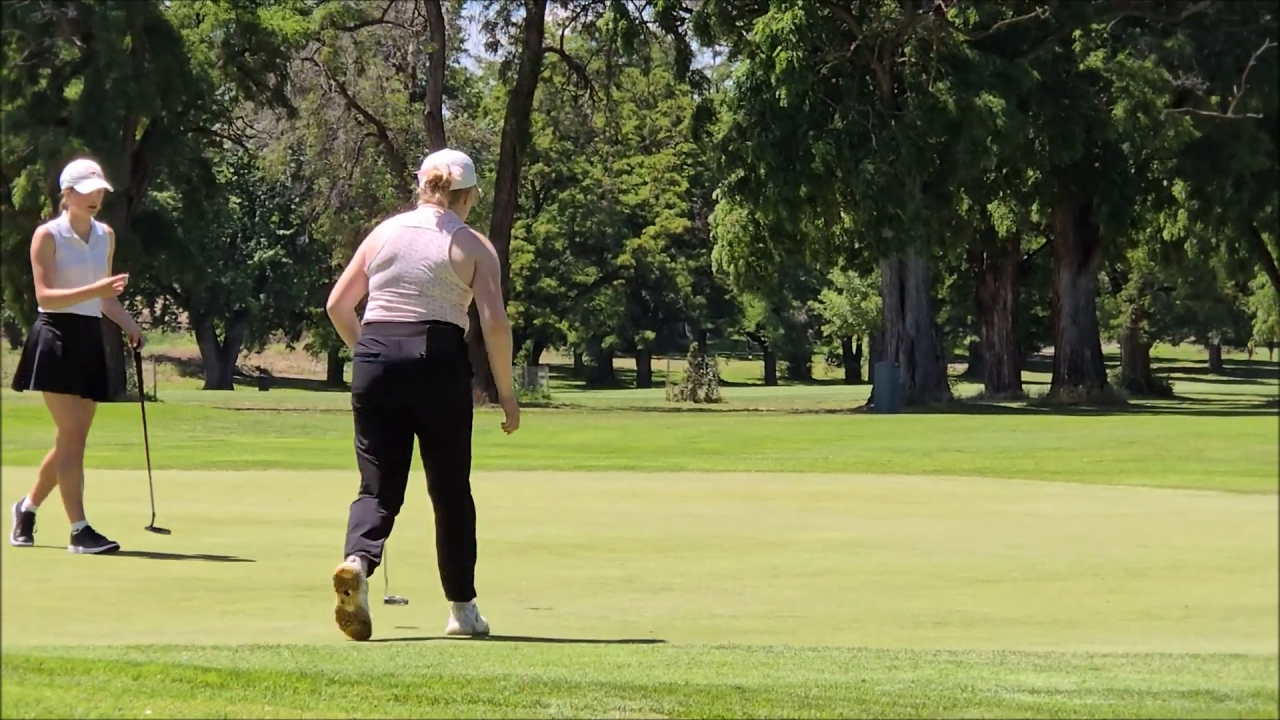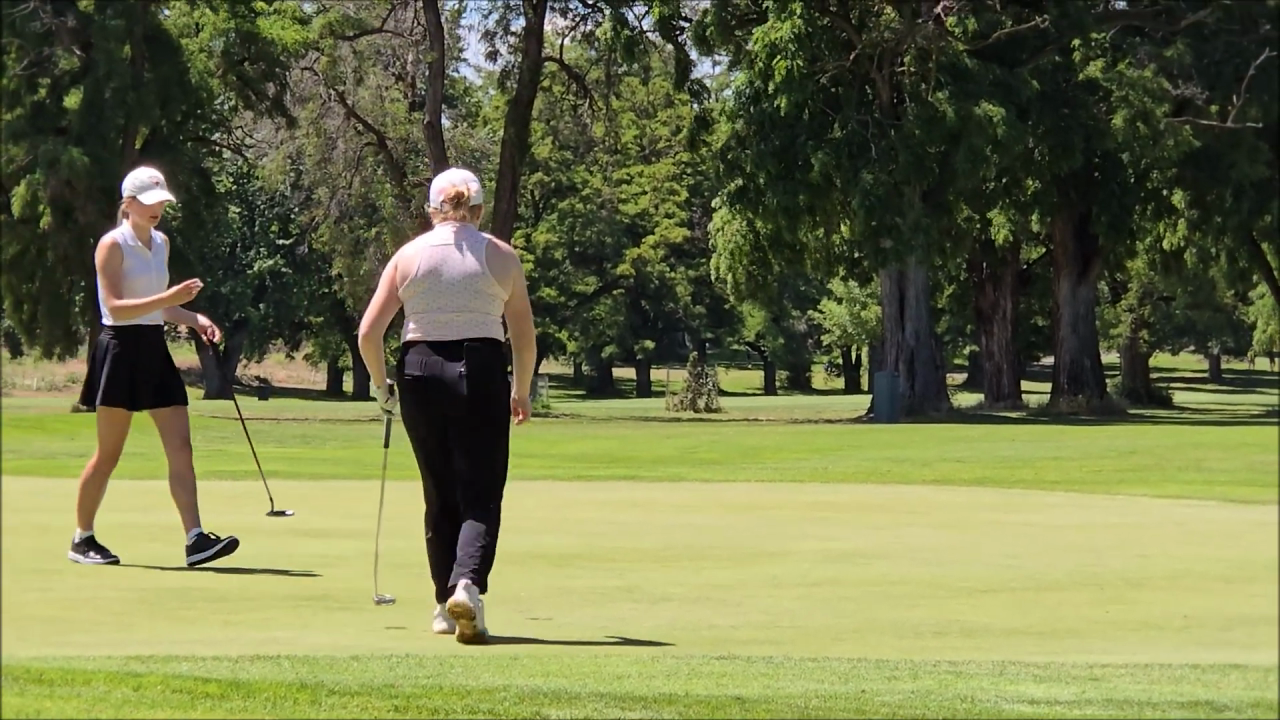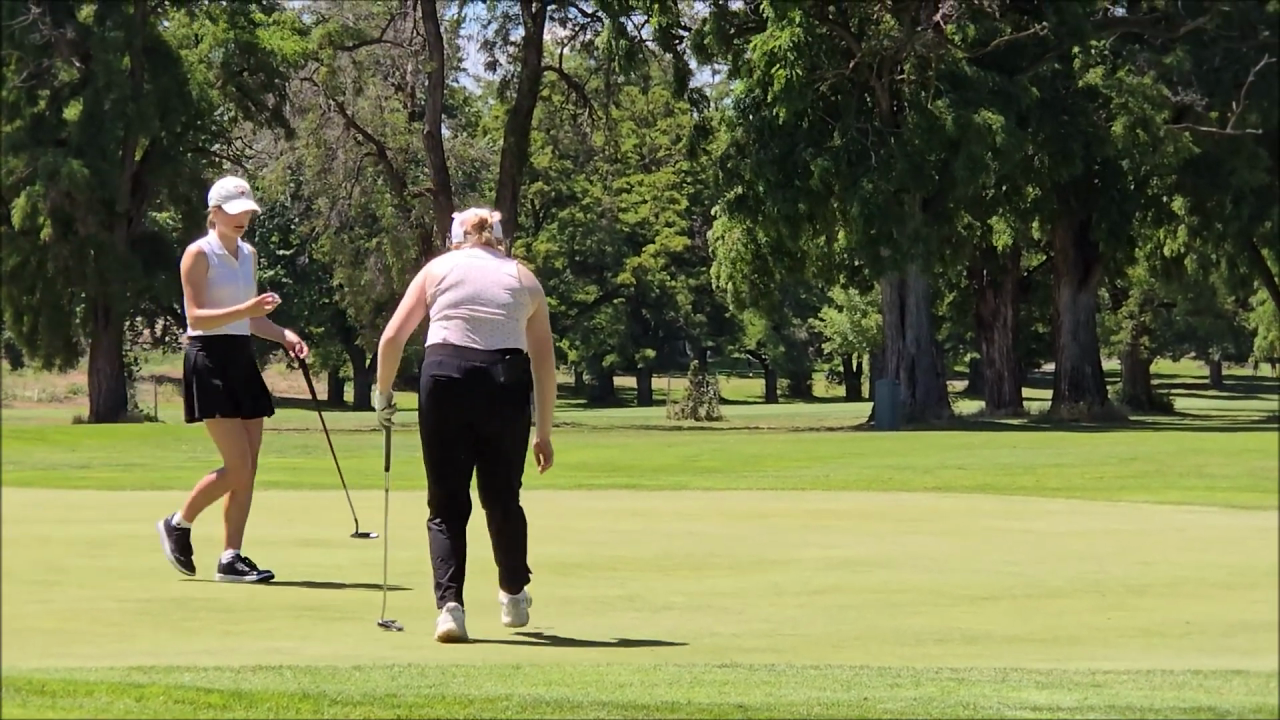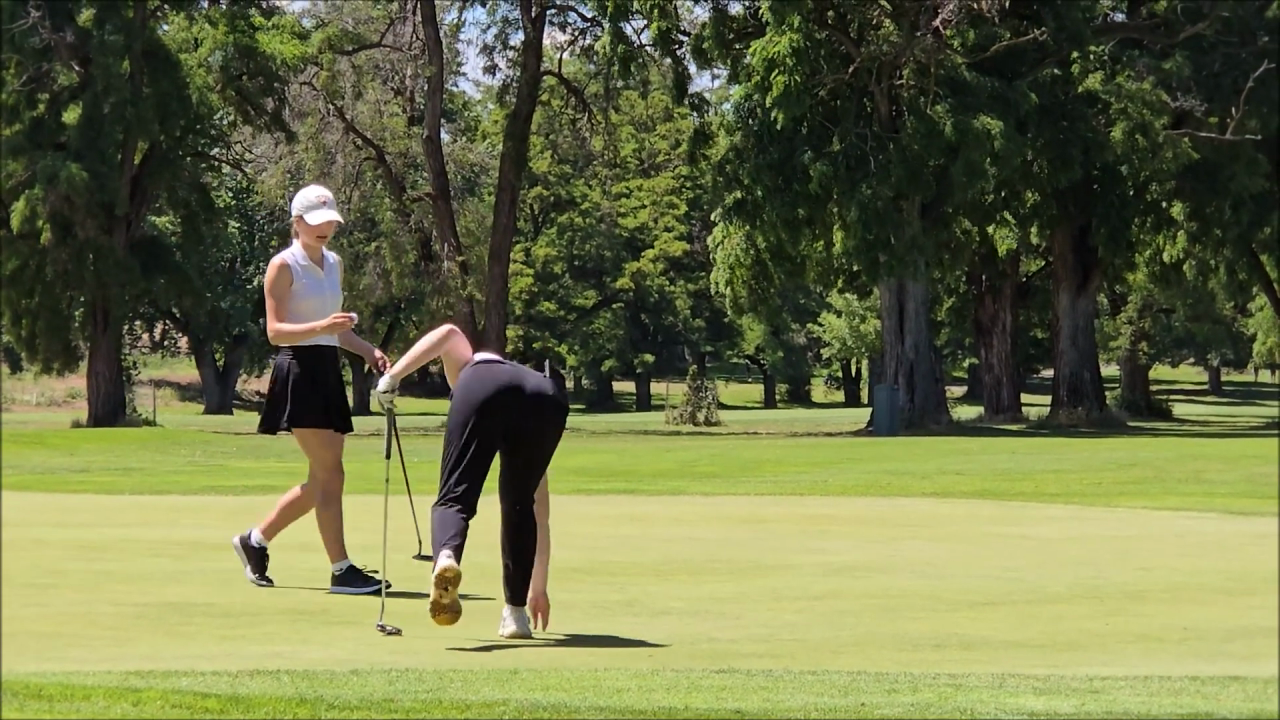
dt=0.4s
person 1, frame 1
left shoulder: (384, 231)
right shoulder: (474, 245)
left elbow: (337, 305)
right elbow: (495, 325)
right wrist: (507, 393)
left hip: (376, 357)
right hip: (438, 360)
left knee: (378, 485)
right knee: (451, 490)
left ankle: (357, 563)
right ankle: (462, 608)
person 1, frame 2
left shoulder: (409, 254)
right shoulder: (502, 255)
left elbow: (368, 332)
right elbow: (524, 337)
left wrist: (380, 383)
right wrist: (521, 390)
left hip: (420, 374)
right hip: (479, 376)
left knee: (441, 498)
right knee: (480, 500)
left ankle: (446, 607)
right ankle: (466, 589)
person 1, frame 3
left shoulder: (437, 267)
right shoulder: (525, 278)
left elbow: (392, 338)
right elbow: (544, 362)
left wrist: (383, 395)
right wrist: (543, 432)
left hip: (445, 376)
right hip: (506, 382)
left knee: (447, 505)
right knee: (502, 497)
left ankle: (450, 607)
right ankle: (514, 598)
person 1, frame 4
left shoulder: (474, 367)
left elbow: (449, 333)
right elbow: (540, 502)
left wrist: (393, 375)
left hip: (485, 385)
right hip: (544, 398)
left knee: (453, 497)
right knee: (520, 505)
left ankle: (446, 558)
right ankle: (516, 613)
person 2, frame 1
left shoulder: (106, 235)
right shoulder: (47, 235)
right elbow: (45, 297)
left wrist: (128, 322)
right wrist: (94, 289)
left hip: (90, 340)
right hip: (55, 338)
left knee: (69, 442)
right knee: (74, 439)
left ankle: (27, 507)
right ankle: (80, 531)
person 2, frame 2
left shoulder: (161, 242)
right shoulder: (112, 244)
right elbow: (116, 308)
left wrist: (196, 319)
right wrist: (168, 296)
left hip: (155, 350)
right hip: (121, 350)
left knee: (181, 450)
right knee: (109, 455)
left ankle: (195, 539)
right ankle: (82, 538)
person 2, frame 3
left shoulder: (248, 254)
right shoulder: (198, 253)
right elbow: (196, 317)
left wrist: (285, 334)
right wrist: (244, 308)
left hip: (242, 360)
right hip: (210, 360)
left knee: (248, 467)
right knee: (237, 469)
left ankle: (231, 557)
right ankle: (178, 523)
person 2, frame 4
left shoulder: (334, 263)
right shoulder: (283, 264)
right elbow: (275, 331)
left wrist: (368, 349)
right wrist: (322, 326)
left hip: (329, 371)
right hip: (299, 372)
left knee: (322, 482)
right knee: (329, 476)
left ankle: (255, 540)
right ankle: (342, 571)
